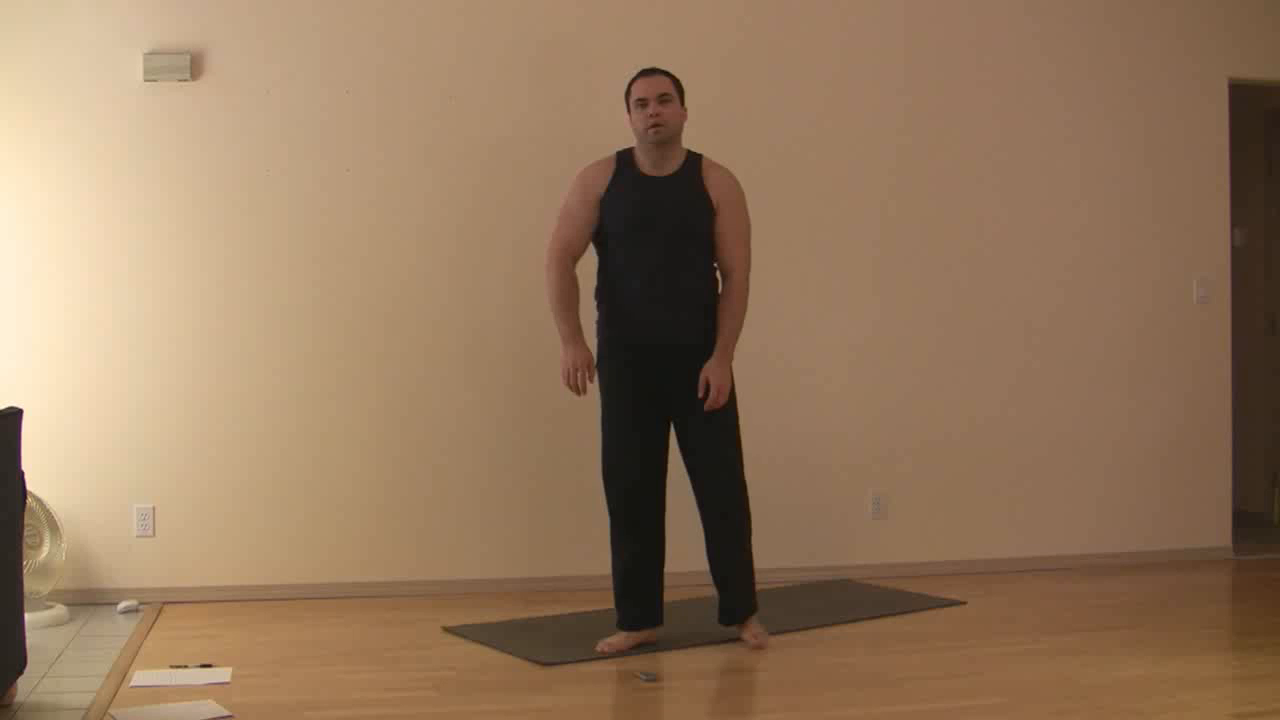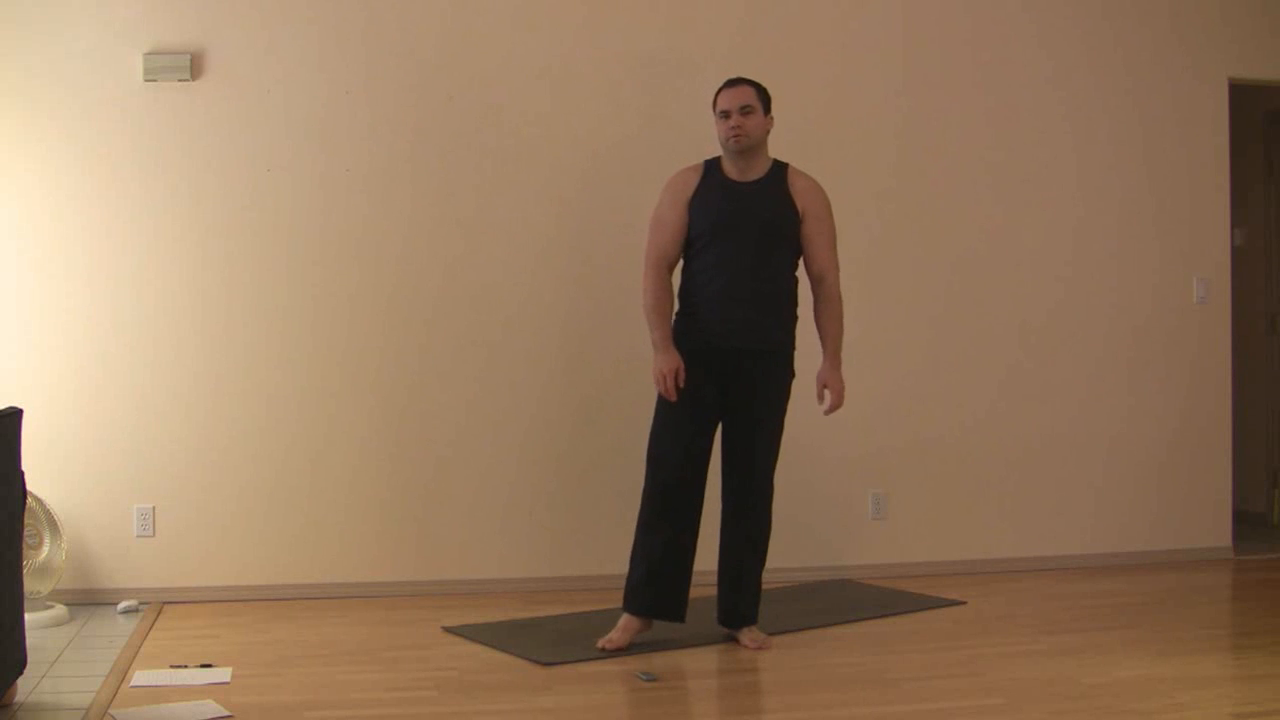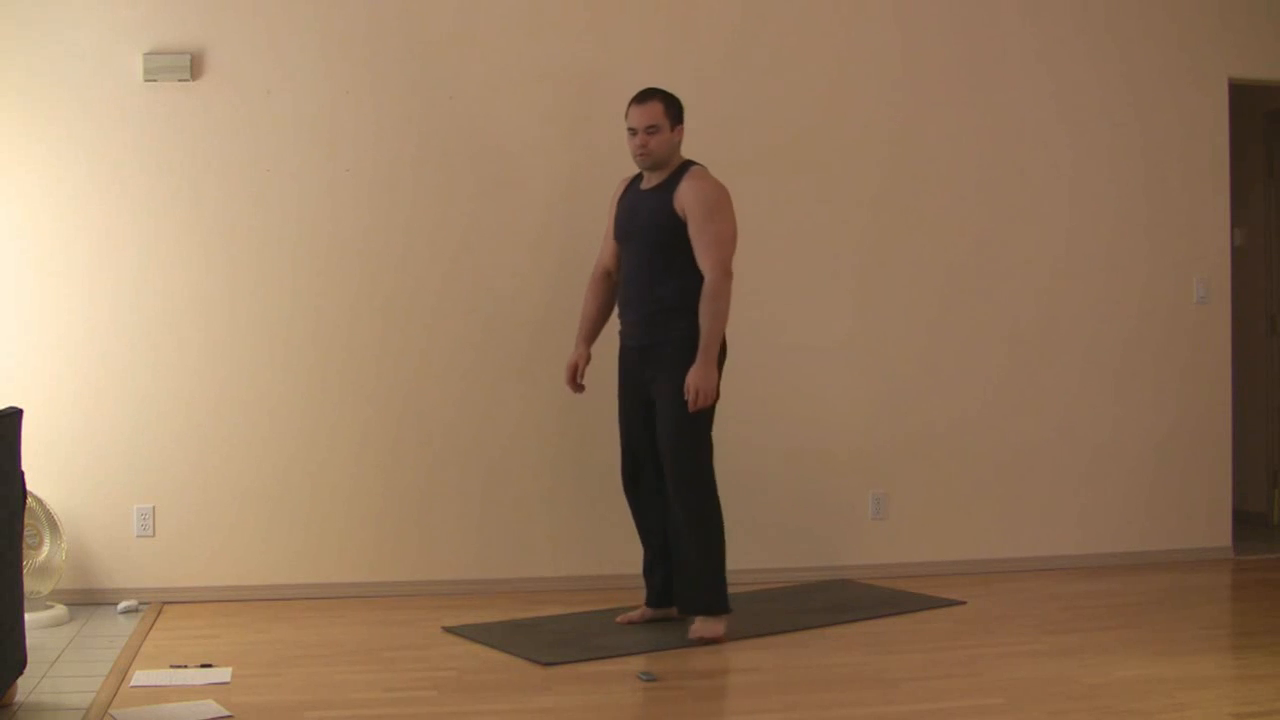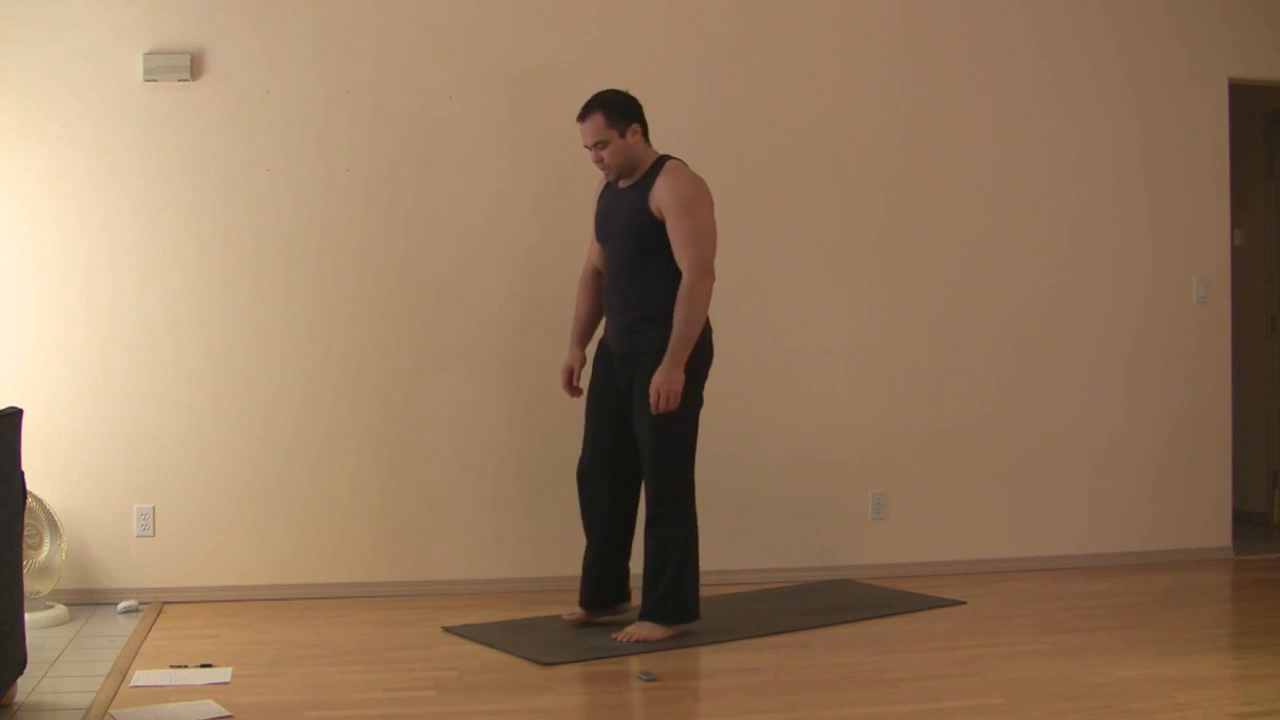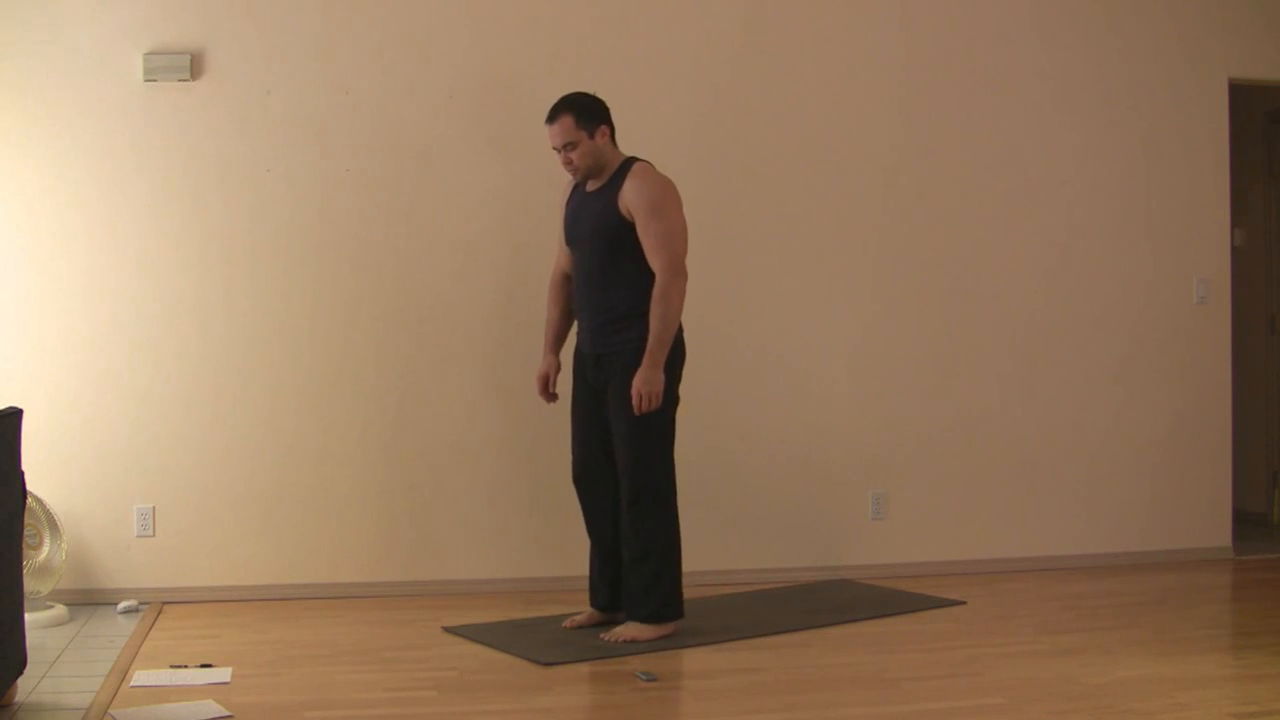
dt=1s
person 1, frame 1
left shoulder: (716, 183)
right shoulder: (598, 179)
left elbow: (736, 276)
right elbow: (560, 260)
left wrist: (722, 357)
right wrist: (571, 340)
left hip: (699, 358)
right hip: (626, 358)
left knee: (722, 484)
right knee: (630, 489)
left ankle: (742, 610)
right ankle: (637, 619)
person 1, frame 2
left shoulder: (801, 191)
right shoulder: (688, 184)
left elbow: (826, 281)
right elbow: (657, 269)
left wrist: (831, 362)
right wrist: (663, 347)
left hip: (766, 360)
right hip: (695, 355)
left knee: (751, 489)
right knee: (670, 479)
left ankle: (740, 614)
right ankle: (642, 608)
person 1, frame 3
left shoulder: (699, 189)
right shoulder: (626, 193)
left elbow: (717, 276)
right elbow: (606, 272)
left wrist: (706, 360)
right wrist: (584, 342)
left hip: (684, 353)
right hip: (637, 352)
left knee: (686, 472)
right knee: (642, 476)
left ankle: (709, 604)
right ankle: (666, 595)
person 1, frame 4
left shoulder: (677, 185)
right shoulder: (609, 191)
left elbow: (698, 275)
left wrist: (676, 364)
right wrist: (577, 345)
left hip: (666, 358)
right hip: (616, 353)
left knee: (666, 484)
right knee: (599, 474)
left ankle: (669, 611)
right ankle: (603, 594)
person 1, frame 5
left shoulder: (645, 186)
right shoulder: (576, 193)
left elbow: (671, 276)
right elbow: (564, 275)
left wrist: (654, 365)
right wrist: (551, 351)
left hip: (639, 358)
right hip: (593, 356)
left knee: (644, 482)
right knee: (594, 479)
left ankle: (655, 611)
right ankle: (611, 599)
